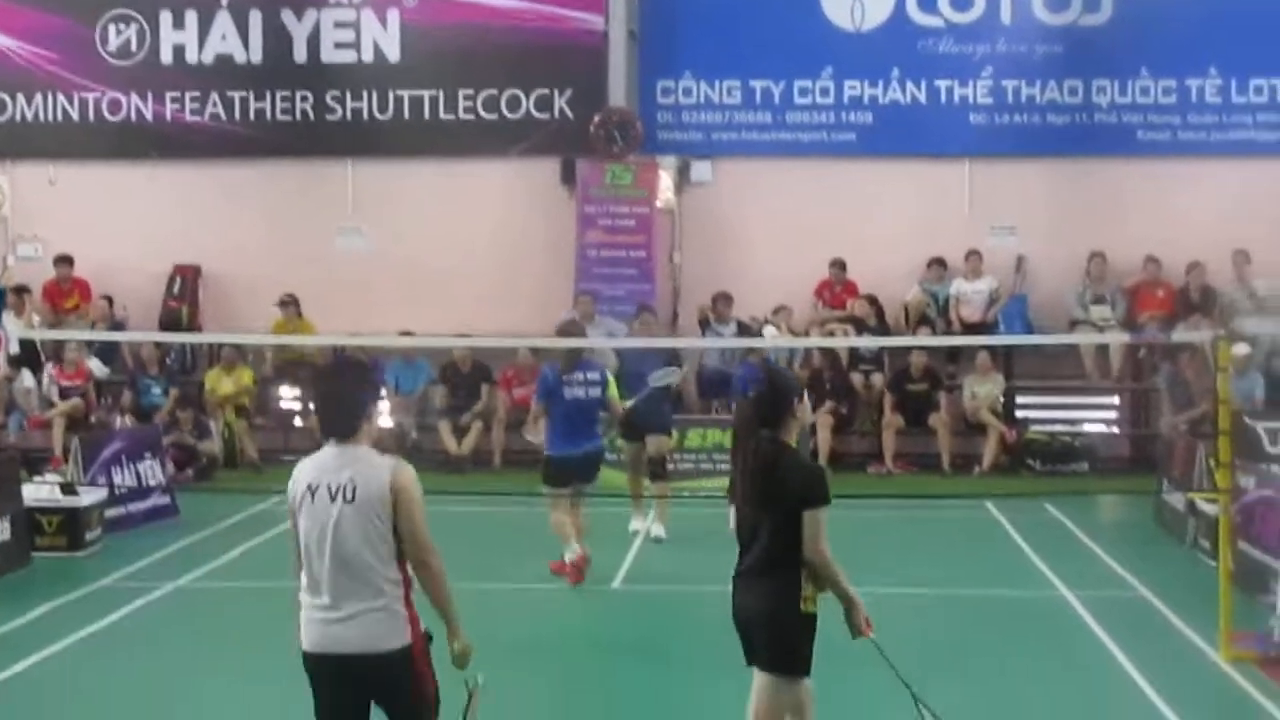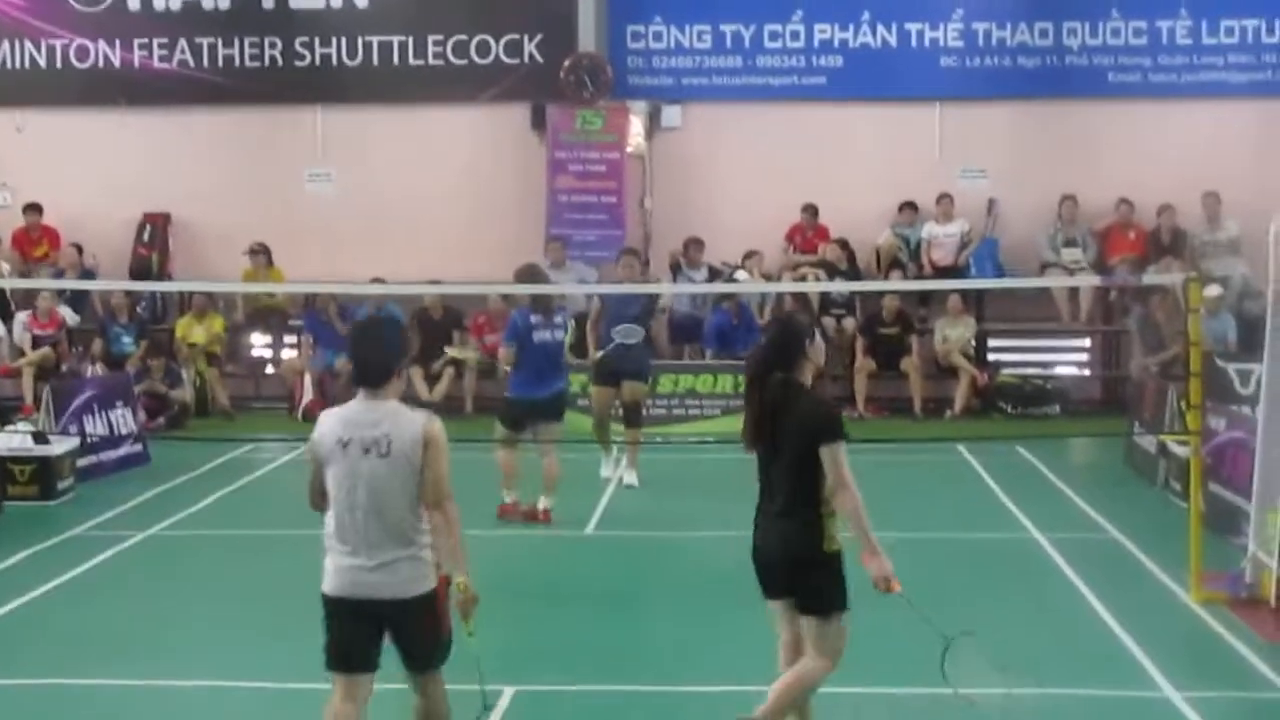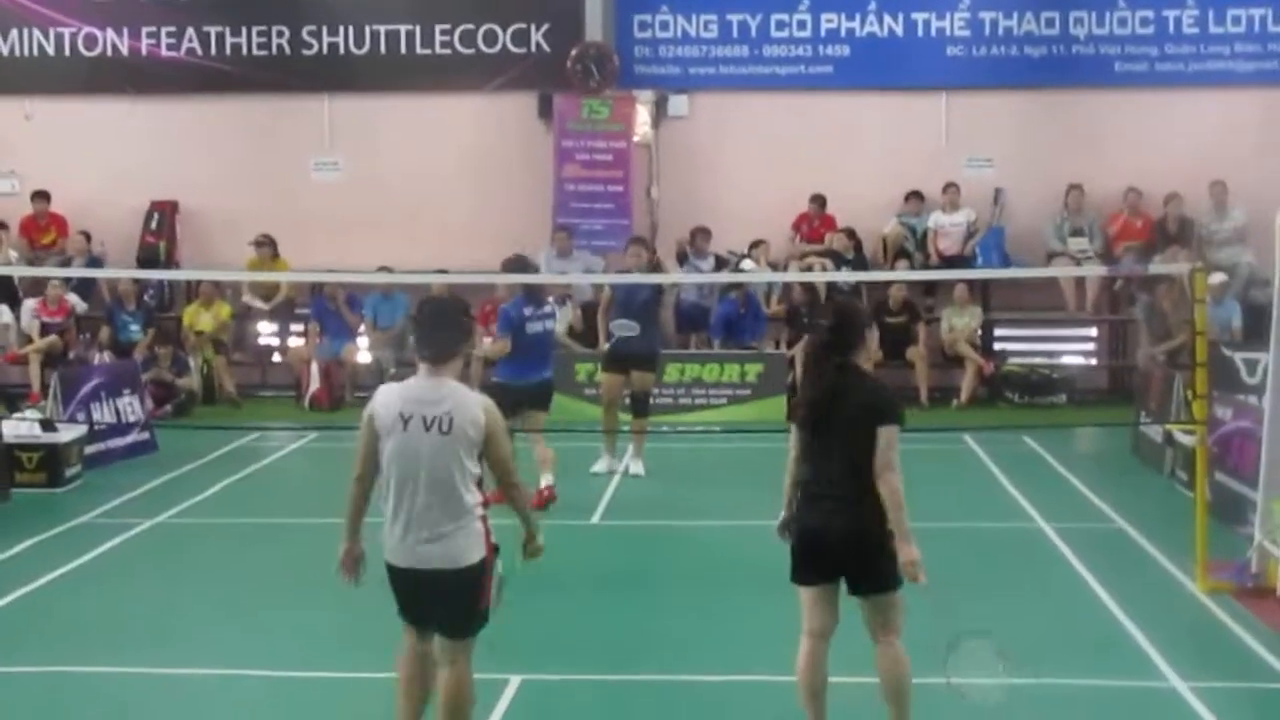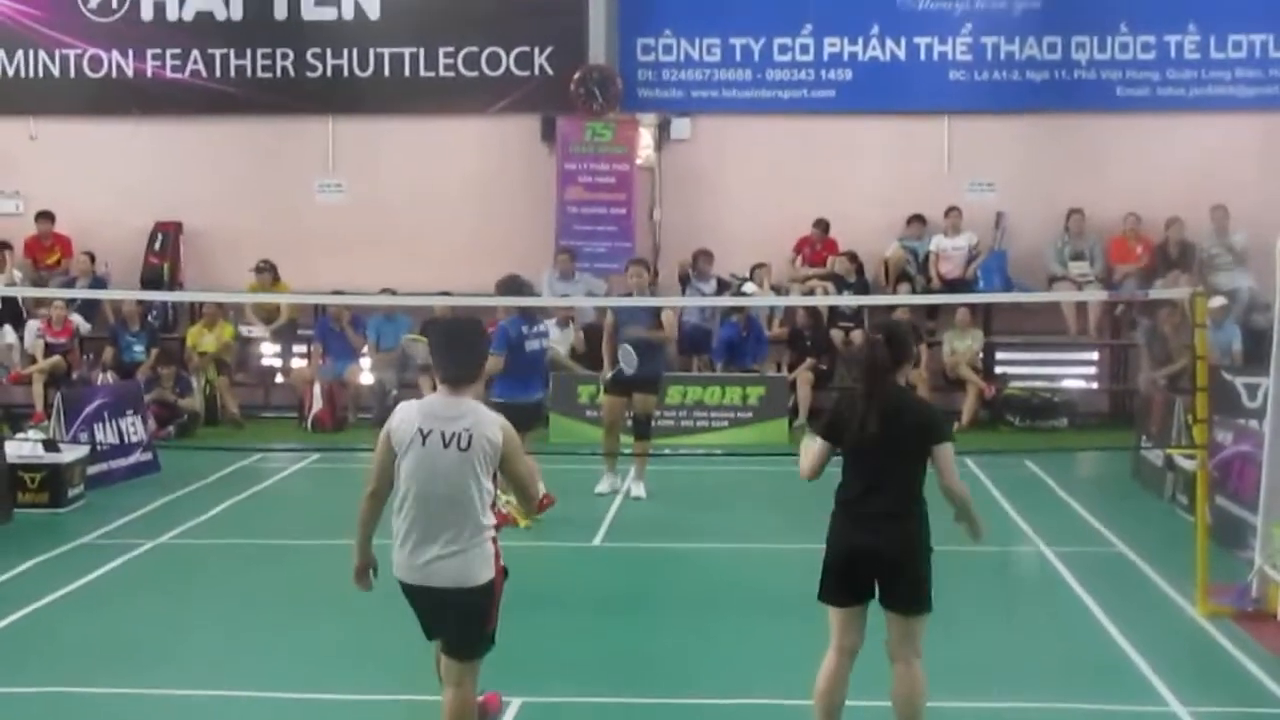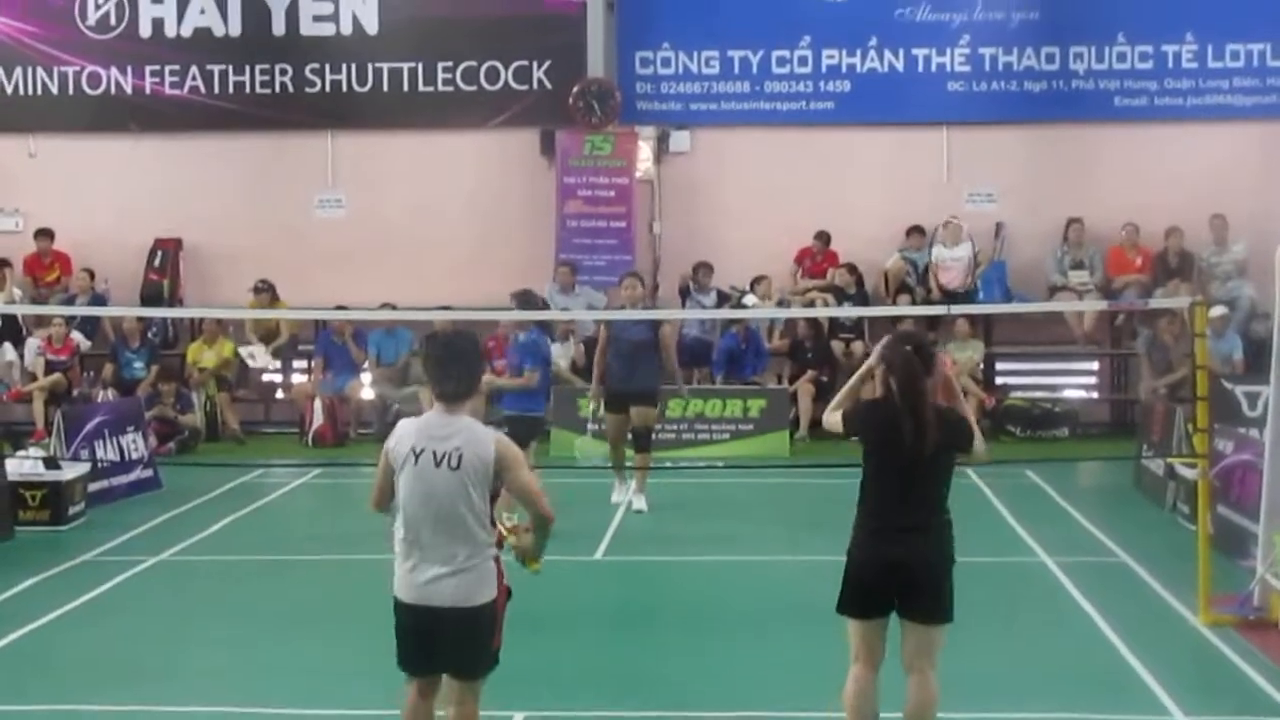
dt=0.3s
person 1, frame 1
left shoulder: (302, 474)
right shoulder: (394, 473)
right elbow: (423, 558)
right wrist: (455, 629)
left hip: (321, 636)
right hip: (387, 636)
person 1, frame 2
left shoulder: (326, 426)
right shoulder: (424, 427)
left elbow: (317, 501)
right elbow: (440, 505)
right wrist: (459, 572)
left hip: (344, 583)
right hip: (415, 581)
right knee: (428, 682)
person 1, frame 3
left shoulder: (383, 400)
right shoulder: (480, 408)
left elbow: (362, 478)
right elbow: (509, 482)
left wrist: (350, 540)
right wrist: (532, 531)
left hip: (403, 552)
right hip: (462, 553)
left knee: (417, 642)
right knee: (456, 658)
person 1, frame 4
left shoulder: (402, 417)
right shoulder: (496, 428)
left elbow: (373, 495)
right elbow: (531, 496)
left wrist: (362, 552)
right wrist: (525, 514)
left hip: (413, 568)
right hip: (471, 570)
left knee: (446, 647)
right knee: (460, 675)
person 1, frame 5
left shoulder: (401, 435)
right shoulder: (494, 445)
left elbow: (380, 504)
right elbow: (543, 513)
right wrist: (534, 547)
left hip: (412, 589)
right hip: (474, 590)
left knee: (420, 686)
person 2, frame 1
left shoulder: (746, 460)
right shoulder: (806, 473)
right elbow: (815, 552)
right wrist: (850, 600)
left hip: (746, 595)
right hip: (784, 601)
person 2, frame 2
left shoulder: (764, 401)
right shoulder: (821, 411)
right elbow: (842, 487)
right wrist: (872, 552)
left hip: (768, 536)
right hip: (807, 541)
left knee: (793, 646)
right knee: (824, 655)
person 2, frame 3
left shoulder: (812, 388)
right shoulder: (878, 395)
right elbow: (886, 473)
left wrist: (788, 510)
right wrist: (905, 539)
left hip: (812, 521)
right hip: (862, 525)
left knee: (815, 632)
right knee: (887, 636)
person 2, frame 4
left shoulder: (844, 406)
right shoulder: (925, 414)
left elbow: (809, 470)
right elbow: (952, 486)
left wrist: (807, 444)
right wrist: (970, 519)
left hip: (848, 538)
right hip: (903, 541)
left knee: (840, 651)
right knee: (906, 657)
person 2, frame 5
left shoulder: (871, 414)
right shoulder: (949, 421)
left elbow: (829, 418)
right elbow: (976, 445)
left wrist: (866, 368)
right wrist: (954, 392)
left hip: (871, 550)
right hip: (928, 553)
left knee: (863, 664)
right knee: (920, 668)
person 3, frame 1
left shoulder: (549, 373)
right shoulder: (599, 371)
left elbow: (536, 413)
right elbow: (617, 411)
left hip: (560, 452)
right hip: (591, 450)
left knee: (559, 509)
right knee: (577, 505)
left ankle: (577, 555)
right ankle: (569, 559)
person 3, frame 2
left shoulder: (518, 317)
right shoulder: (561, 315)
left elbow: (506, 358)
left wrist: (501, 354)
left hip: (521, 394)
right hip: (554, 393)
left knee: (505, 444)
right knee: (548, 450)
left ankle: (510, 501)
right ankle: (544, 507)
person 3, frame 3
left shoulder: (509, 310)
right shoulder: (548, 305)
left elbow: (502, 349)
left wrist: (483, 349)
left hip: (508, 383)
right hip: (541, 381)
right knee: (537, 435)
right ankle: (546, 486)
person 3, frame 4
left shoulder: (505, 328)
right shoulder: (540, 325)
left elbow: (495, 367)
right elbow: (546, 357)
left hip: (508, 400)
right hip: (533, 399)
left ankle: (506, 510)
right ankle: (541, 492)
person 3, frame 5
left shoulder: (533, 341)
right shoulder: (519, 337)
left elbow: (531, 381)
left wrist: (497, 383)
right wrist: (496, 381)
left hip: (525, 413)
right hip: (516, 411)
left ankle: (508, 523)
person 4, frame 1
left shoulder: (668, 352)
right shoulder: (623, 352)
left hip: (658, 417)
right hip: (631, 418)
left knee: (658, 465)
right knee: (634, 467)
left ankle: (659, 522)
right ankle: (638, 514)
person 4, frame 2
left shoulder: (649, 296)
right shoulder: (605, 294)
left elbow: (658, 336)
right elbow: (592, 324)
left wrist: (661, 312)
right wrist: (592, 349)
left hip: (636, 363)
right hip: (606, 362)
left knee: (633, 412)
right knee: (599, 415)
left ankle: (630, 468)
right ankle: (608, 454)
person 4, frame 3
left shoulder: (657, 282)
right shoulder: (616, 281)
right elbow: (602, 312)
right wrist: (603, 339)
left hip: (645, 351)
right hip: (616, 350)
left knee: (640, 403)
right knee: (608, 402)
left ankle: (635, 457)
right ankle: (609, 457)
person 4, frame 4
left shoulder: (659, 307)
right shoulder: (617, 306)
left elbow: (672, 336)
right elbow: (607, 338)
left wrist: (644, 333)
right wrist: (607, 366)
left hip: (648, 374)
right hip: (619, 373)
left knee: (642, 425)
right knee: (609, 423)
left ankle: (638, 480)
right ankle: (611, 476)
person 4, frame 5
left shoulder: (655, 321)
right shoulder: (611, 320)
left elbow: (669, 354)
right elbow: (601, 353)
left wrist: (680, 383)
right wrist: (596, 384)
left hip: (645, 388)
right hip: (615, 388)
left knee: (641, 437)
right knee: (614, 440)
left ankle: (639, 492)
right ankle: (621, 483)
